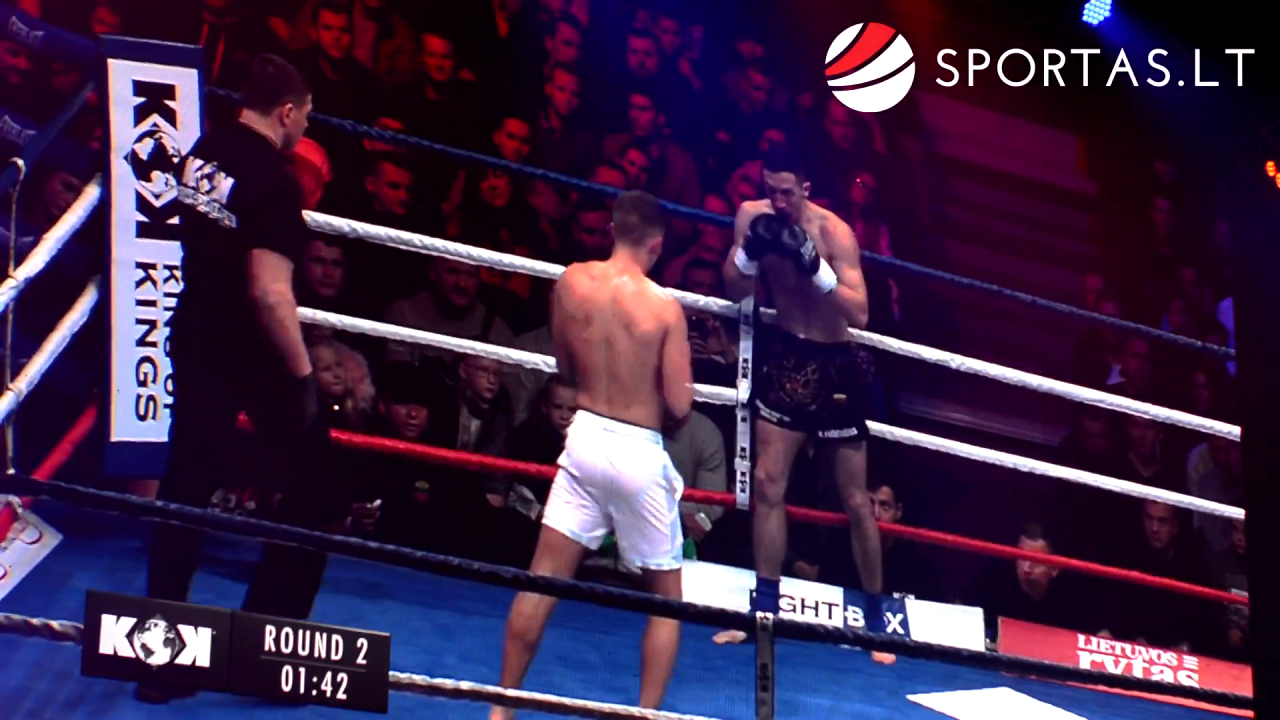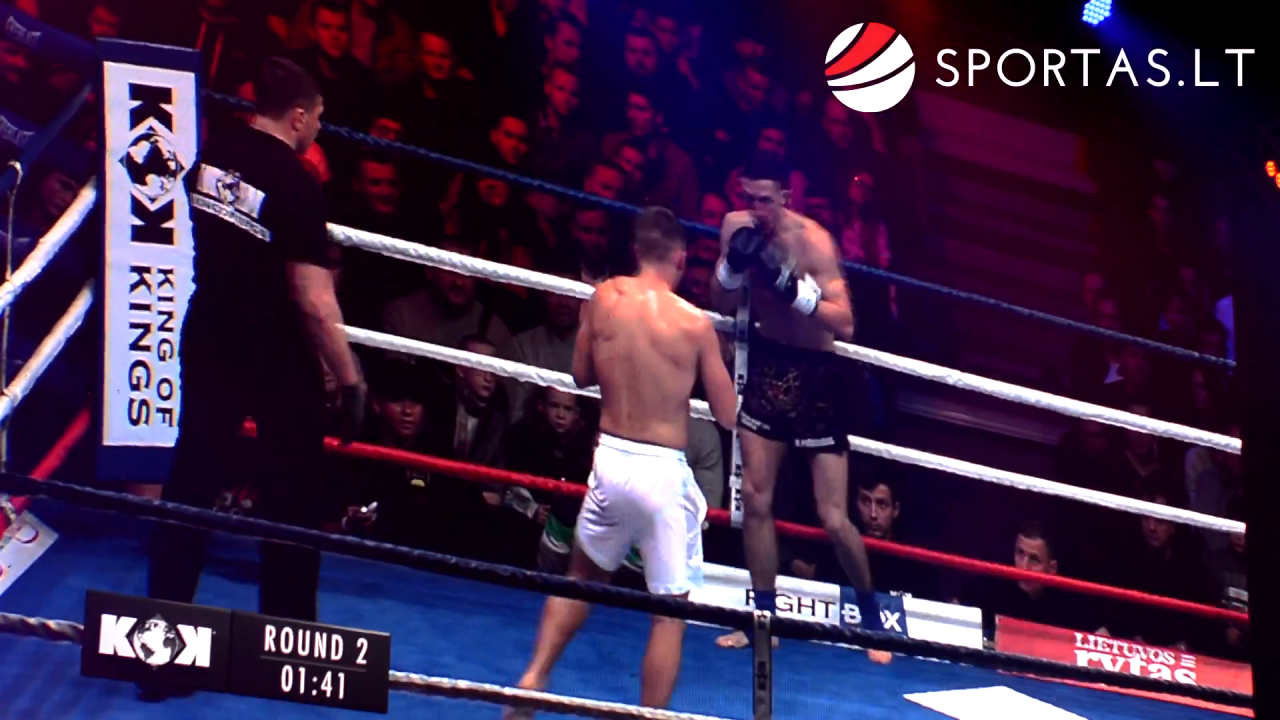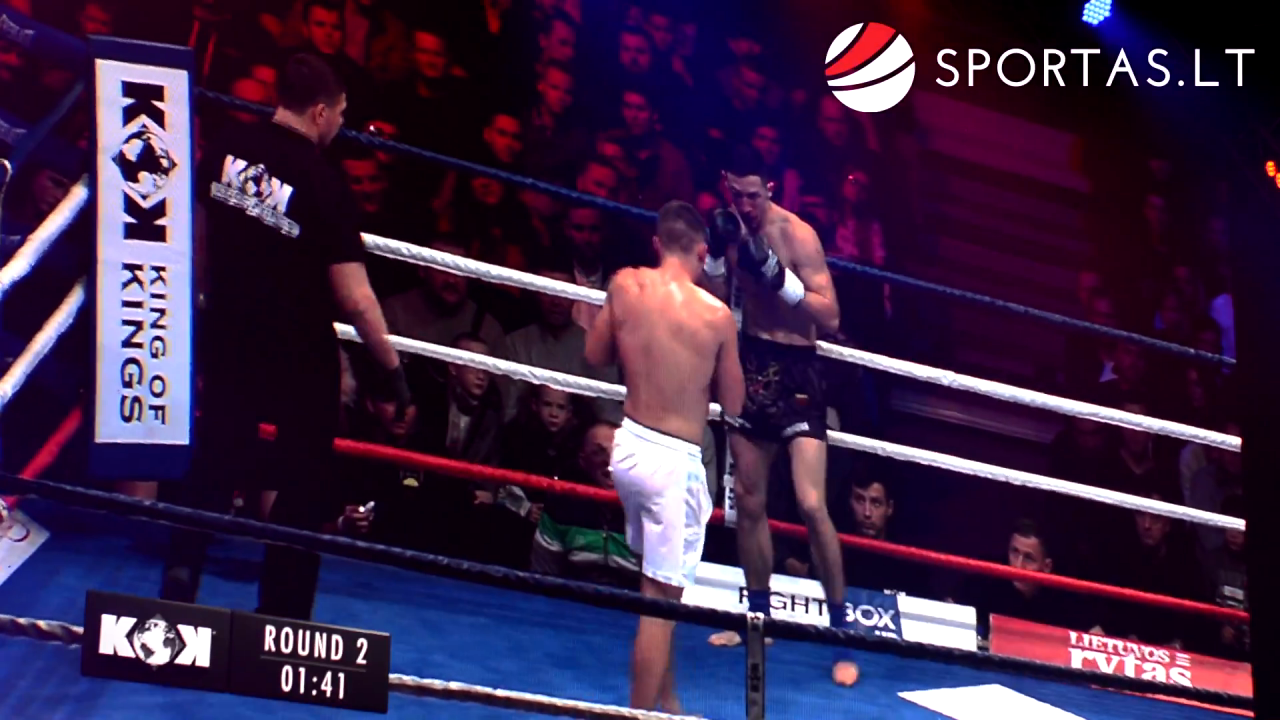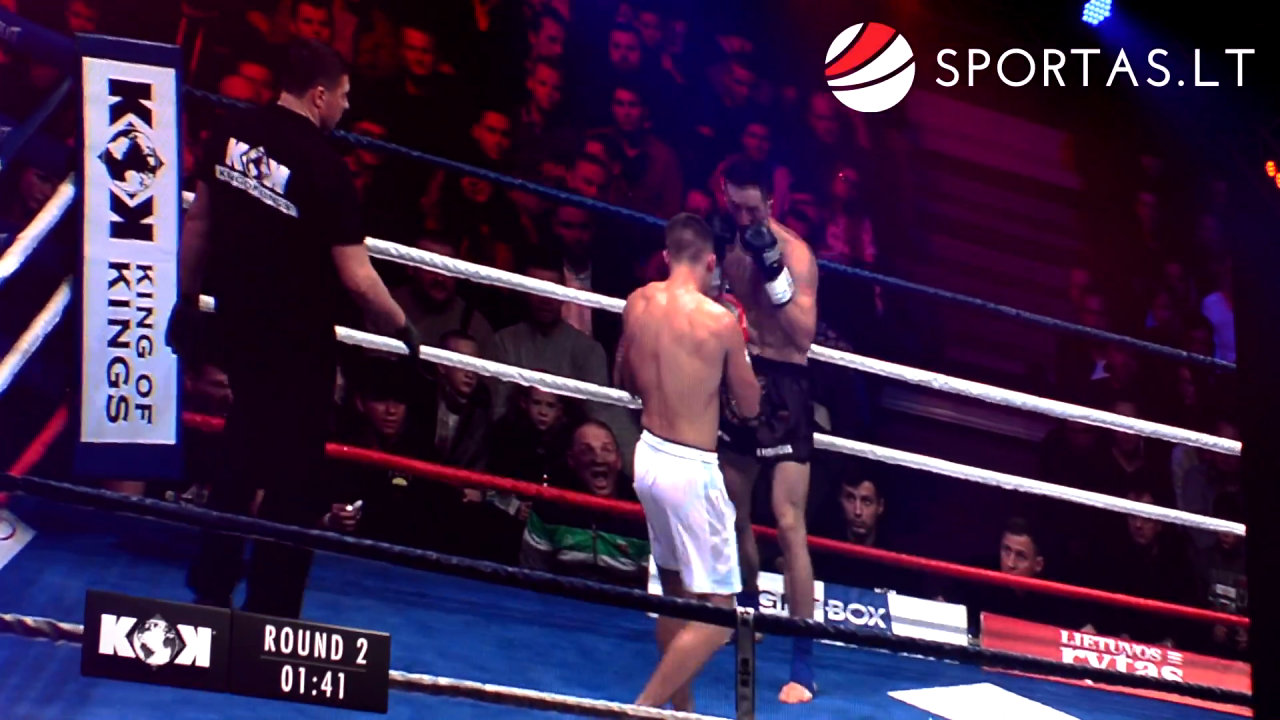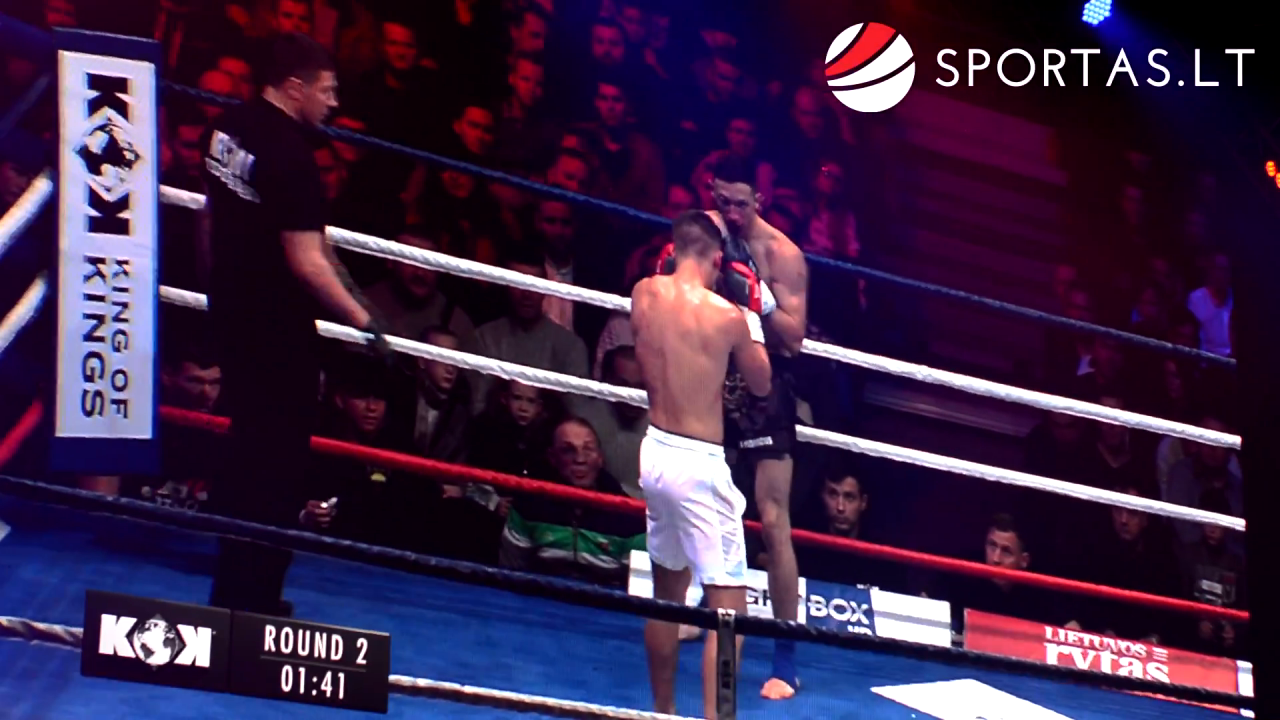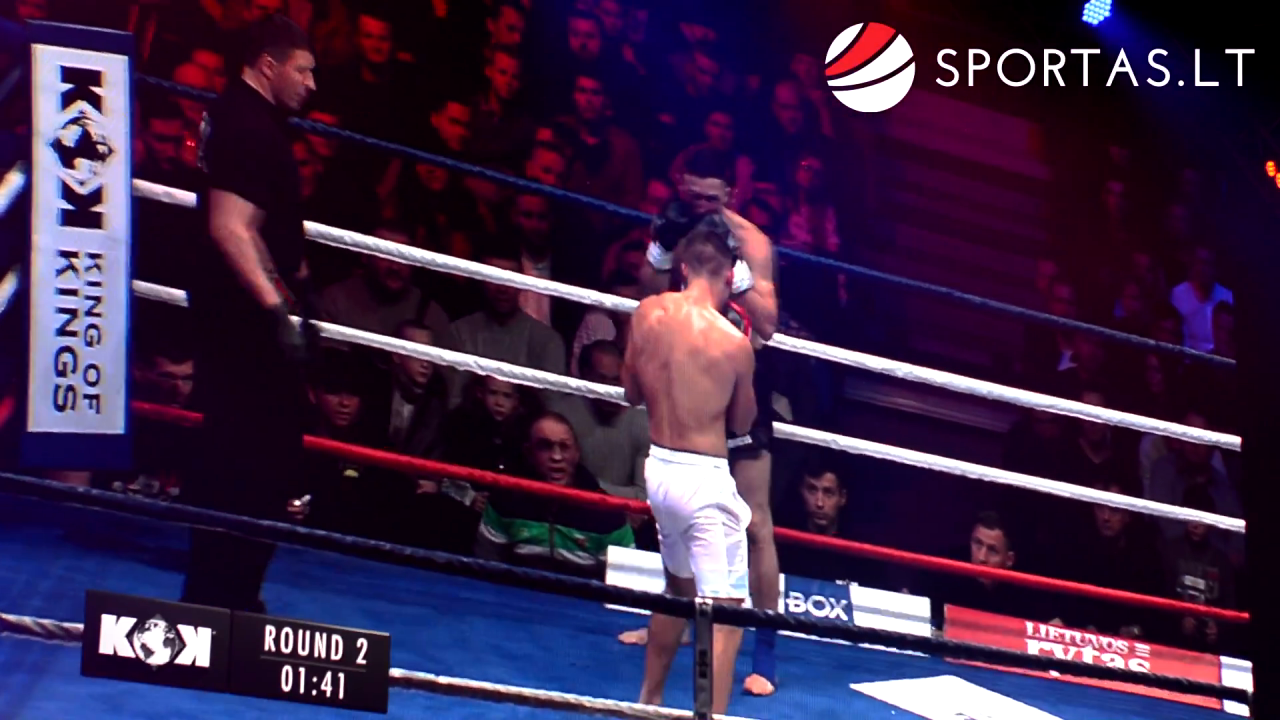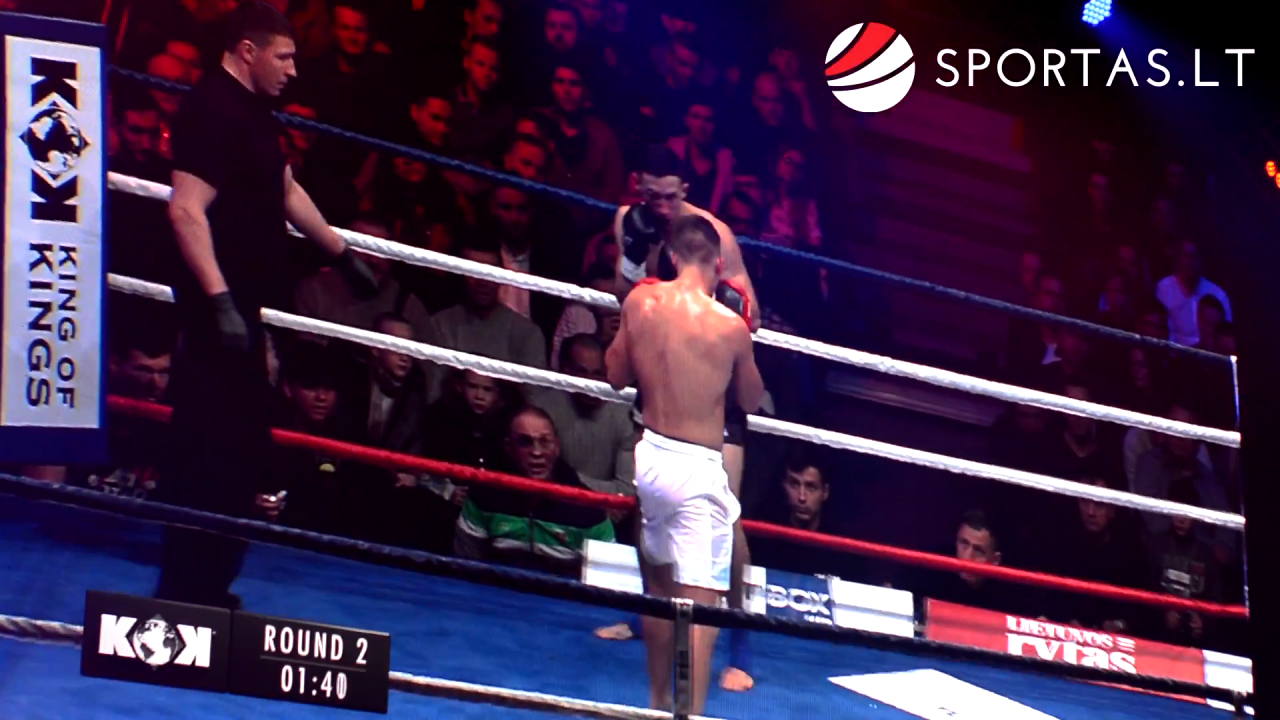
dt=0.2s
person 1, frame 1
left shoulder: (202, 151)
right shoulder: (271, 176)
right elbow: (271, 290)
right wrist: (304, 376)
left hip: (195, 341)
right hip: (256, 354)
left knee: (186, 487)
right knee: (300, 486)
person 1, frame 2
left shoulder: (210, 157)
right shoulder: (297, 188)
right elbow: (317, 304)
right wrist: (353, 386)
left hip: (209, 345)
right hip: (280, 358)
left knee: (190, 486)
right knee: (293, 492)
person 1, frame 3
left shoulder: (227, 151)
right shoulder: (322, 181)
left elbow: (204, 243)
right elbow: (354, 295)
right wrist: (389, 369)
left hip: (229, 339)
right hip: (300, 351)
left knee: (214, 463)
right knee: (305, 482)
left ankle: (181, 573)
right ankle: (280, 622)
person 1, frame 4
left shoulder: (233, 132)
right shoulder: (323, 163)
left elbow: (197, 223)
right elbow: (356, 274)
left wrist: (186, 299)
right wrist: (403, 326)
left hip: (238, 320)
right hip: (297, 335)
left knee: (248, 449)
right knee: (293, 472)
left ankle: (212, 582)
right ankle: (267, 612)
person 1, frame 5
left shoulder: (231, 126)
right shoulder: (289, 153)
left elbow: (212, 218)
right elbow: (309, 263)
right wrist: (366, 323)
left hip: (235, 313)
right hip: (273, 324)
left knee: (253, 448)
right knee: (276, 460)
left ankle: (239, 592)
right ankle: (246, 604)
person 1, frame 6
left shoulder: (245, 116)
right shoulder: (251, 127)
right elbow: (231, 228)
left wrist: (292, 280)
right wrist: (279, 310)
left hip: (229, 309)
right hip: (242, 314)
left knee: (234, 443)
right knee: (266, 448)
left ankle: (212, 586)
right ankle: (221, 593)
person 1, frame 7
left shoulder: (252, 110)
right shoulder: (213, 110)
left elbow: (287, 192)
right elbow: (186, 209)
left wrist: (344, 254)
right wrist: (219, 299)
left hip: (240, 296)
right hip: (219, 300)
left knee: (214, 440)
right knee: (224, 445)
left ankle: (192, 581)
right ankle: (190, 587)
person 2, frame 1
left shoulder: (834, 232)
right shoulder: (752, 215)
left elbow: (859, 314)
right elbow: (734, 287)
left wrist: (812, 266)
right wrist: (751, 250)
left hip: (833, 363)
right hip: (783, 353)
left knee: (856, 502)
right knee: (766, 487)
left ankle: (875, 620)
right ankle: (766, 609)
person 2, frame 2
left shoulder: (813, 241)
right shoulder: (736, 226)
left elbow: (845, 324)
right elbow: (723, 305)
left wrist: (792, 288)
right wrist: (733, 267)
left hip: (816, 373)
right hip: (766, 365)
left knee: (833, 519)
right knee: (755, 501)
left ankle: (870, 613)
right ankle: (765, 616)
person 2, frame 3
left shoulder: (797, 235)
right shoulder: (727, 225)
left elbow: (830, 319)
right elbow: (711, 301)
left wrist: (779, 275)
right wrist: (716, 254)
left hip: (796, 369)
right hip: (750, 362)
left knee: (811, 504)
right knee: (748, 504)
left ankle: (840, 628)
right ankle: (758, 616)
person 2, frame 4
left shoulder: (794, 253)
right shoulder: (722, 236)
left elbow: (804, 335)
left wrist: (770, 270)
left hip: (783, 388)
left knee: (789, 525)
right knee: (733, 513)
left ankle: (803, 661)
right ankle: (748, 616)
person 2, frame 5
left shoulder: (781, 251)
left elbow: (793, 339)
left wrist: (753, 280)
left hip: (766, 381)
right hip: (718, 373)
left knee: (771, 522)
left ankle: (785, 659)
person 2, frame 6
left shoulder: (750, 241)
right shoulder: (671, 220)
left elbow: (767, 325)
right elbow: (653, 295)
left wrist: (731, 266)
right wrist: (662, 243)
left hip: (743, 377)
left knee: (755, 521)
left ankle: (764, 654)
person 2, frame 7
left shoulder: (715, 235)
right shoulder: (628, 220)
left elbow: (745, 317)
right elbow: (628, 305)
right wrist: (632, 254)
left ankle: (738, 645)
person 3, frame 1
left shoulder: (573, 281)
right shoulder: (664, 307)
right elbow: (681, 405)
left hip: (585, 440)
right hip: (639, 454)
left knee: (545, 578)
right knee: (665, 593)
person 3, frame 2
left shoulder: (602, 298)
right shoulder: (694, 323)
left elbow: (581, 375)
right elbow: (727, 411)
left hip: (610, 462)
right hip: (665, 472)
left knee: (581, 578)
right knee: (669, 616)
person 3, frame 3
left shoulder: (624, 285)
right shoulder: (715, 315)
left elbow: (595, 355)
right elbow: (732, 403)
left hip: (629, 447)
right hip: (675, 461)
left knee: (657, 585)
right knee: (661, 601)
left ankle: (664, 705)
person 3, frame 4
left shoulder: (637, 302)
right shoulder: (721, 322)
right elbow: (749, 406)
left hip: (648, 458)
right hip: (691, 471)
left knee: (676, 594)
right knee: (715, 613)
left ankle: (679, 712)
right ankle: (644, 712)
person 3, frame 5
left shoulder: (644, 292)
right shoulder: (727, 315)
right elbow: (762, 385)
right wrist: (752, 313)
left hip: (655, 454)
right hip: (698, 465)
left knee: (669, 591)
right knee: (728, 606)
person 3, frame 6
left shoulder: (646, 312)
right shoulder: (734, 342)
right elbow: (743, 422)
left hip: (659, 470)
right hip: (705, 480)
left knee: (680, 591)
right knee: (723, 619)
person 3, frame 7
left shoulder: (638, 301)
right shoulder: (728, 325)
left elbow: (615, 377)
right elbow: (750, 400)
left hip: (651, 458)
right hip: (697, 470)
left knee: (663, 583)
right knee: (701, 609)
left ankle: (659, 703)
